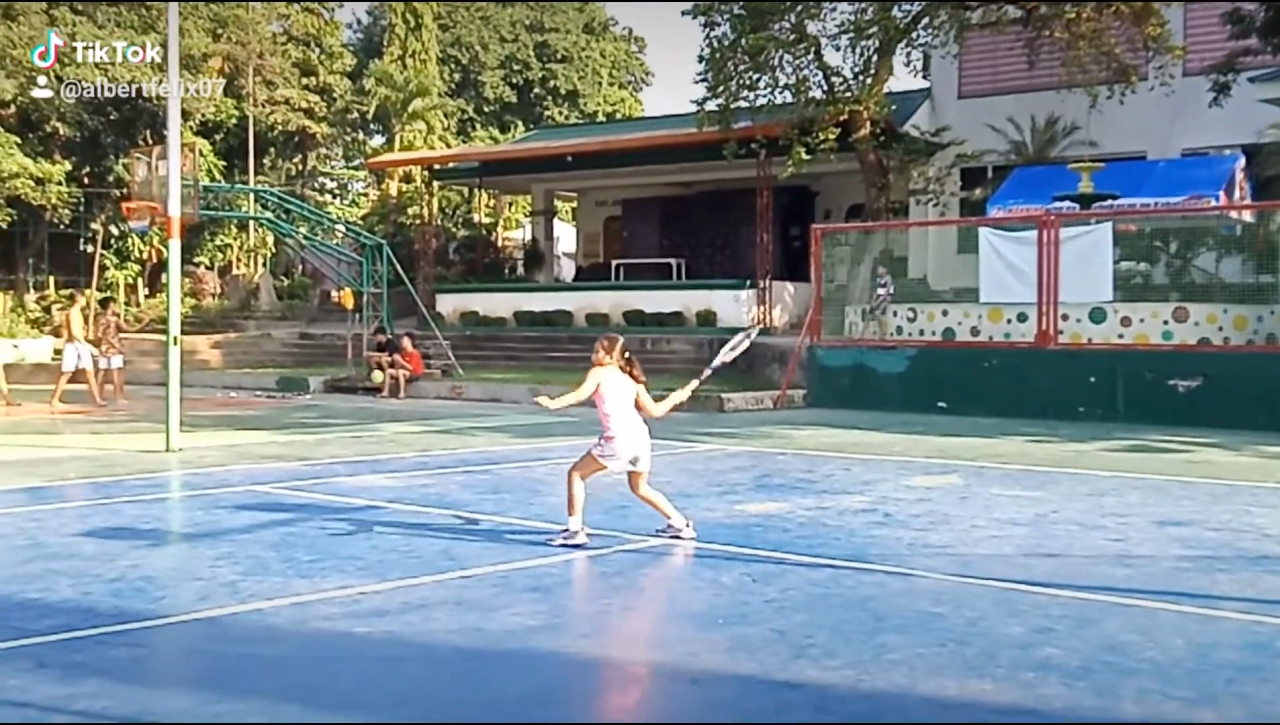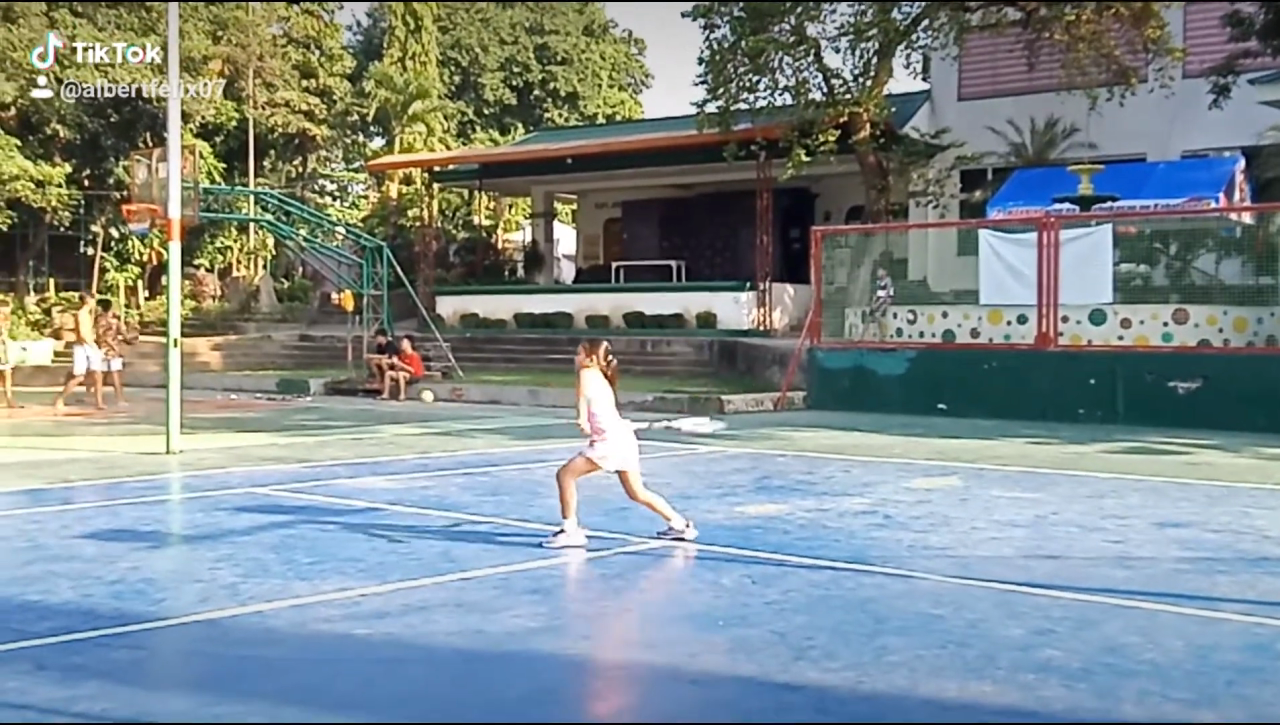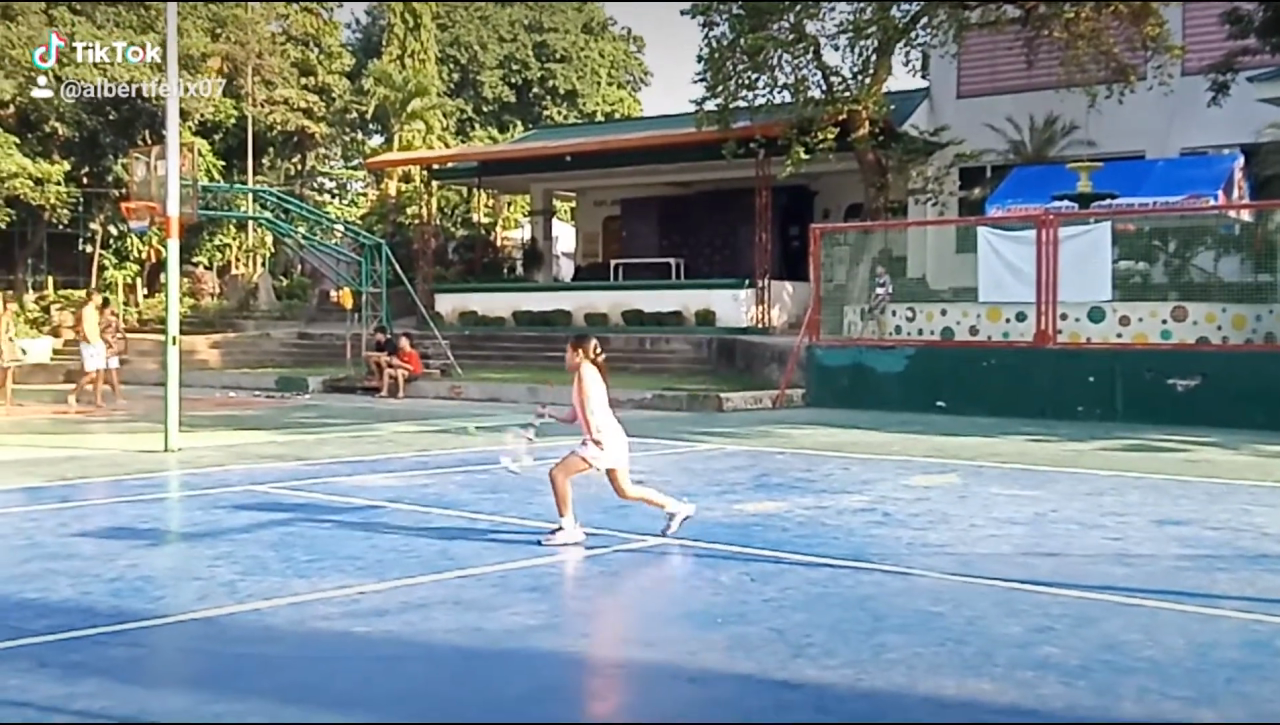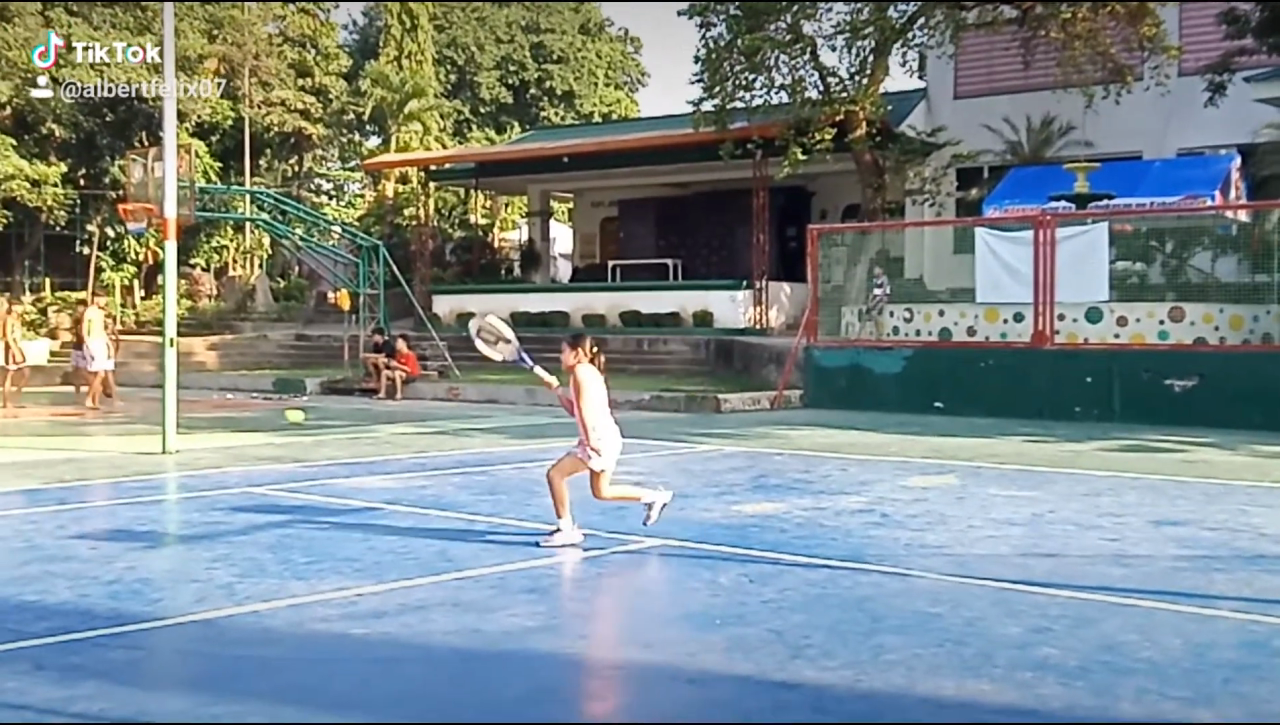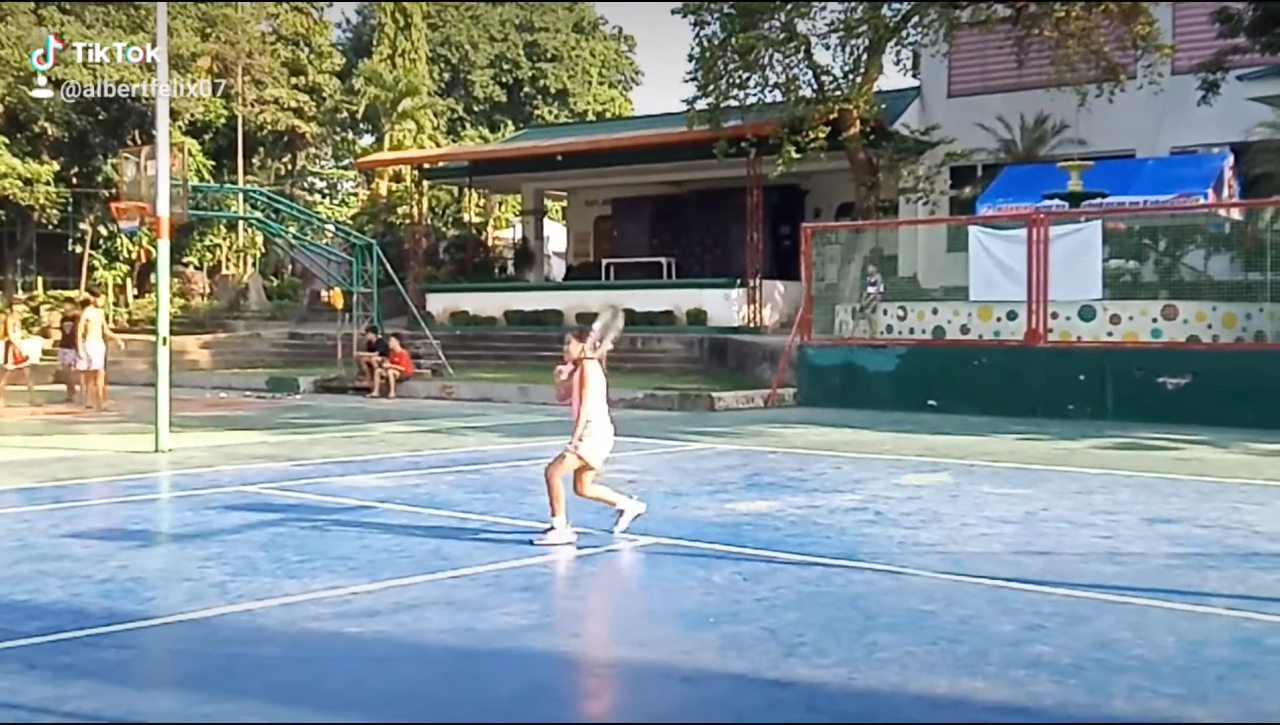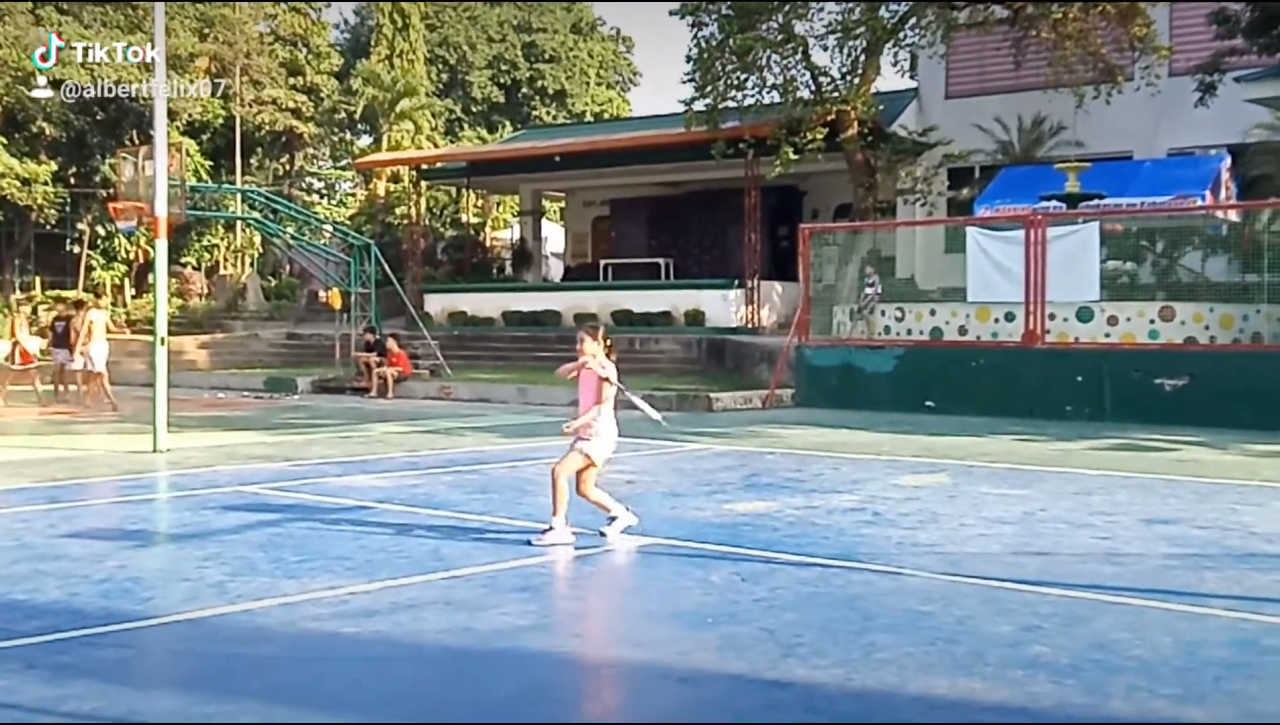
dt=0.1s
person 1, frame 1
left shoulder: (599, 373)
right shoulder: (631, 381)
left elbow: (581, 393)
right elbow: (655, 411)
left wrist: (554, 403)
right wrist: (679, 396)
left hip: (619, 439)
right hip: (640, 437)
left knee: (576, 474)
right knee: (640, 487)
left ankle: (575, 529)
right ankle: (680, 524)
person 1, frame 2
left shoulder: (588, 373)
right shoulder: (604, 380)
left elbow: (584, 397)
left wrist: (584, 422)
left hip: (608, 440)
right hip: (624, 438)
left knee: (564, 475)
right knee: (636, 491)
left ankle: (571, 531)
right ankle: (680, 524)
person 1, frame 3
left shoulder: (584, 369)
right shoulder: (592, 373)
left elbow: (585, 399)
right elbow: (574, 416)
left wrist: (592, 432)
right wrist: (552, 416)
left hip: (601, 439)
right hip: (614, 438)
left knee: (557, 474)
right knee: (625, 490)
left ankle: (568, 528)
right ankle: (676, 507)
person 1, frame 4
left shoulder: (583, 370)
right shoulder: (588, 373)
left elbow: (584, 409)
right elbow: (573, 410)
left wrist: (589, 438)
right wrist: (556, 388)
left hip: (600, 437)
right hip: (606, 438)
left knee: (554, 474)
right knee: (602, 490)
left ankle: (567, 529)
right ankle: (653, 496)
person 1, frame 5
left shoulder: (590, 367)
right shoulder: (579, 368)
left elbow: (586, 404)
right elbow: (570, 398)
left wrist: (576, 434)
right wrist: (565, 373)
left hip: (595, 434)
right hip: (594, 434)
left knee: (553, 472)
right knee: (583, 487)
left ankle: (560, 528)
right ankle: (627, 504)
person 1, frame 6
left shoulder: (607, 368)
right shoulder: (585, 364)
left elbow: (604, 406)
right elbow: (561, 373)
left wrist: (578, 422)
right wrist: (581, 363)
left hip: (601, 433)
right hip: (587, 433)
left knee: (560, 471)
right knee: (582, 486)
left ankle: (559, 529)
right ankle: (622, 515)
